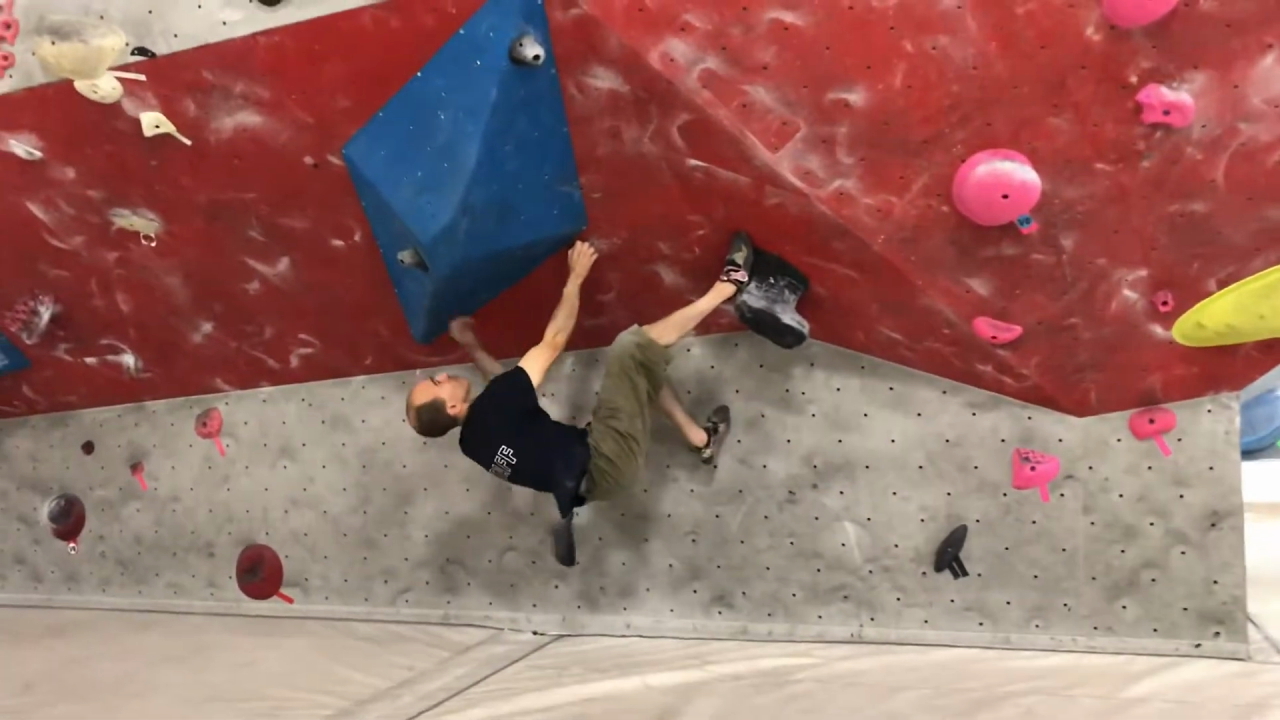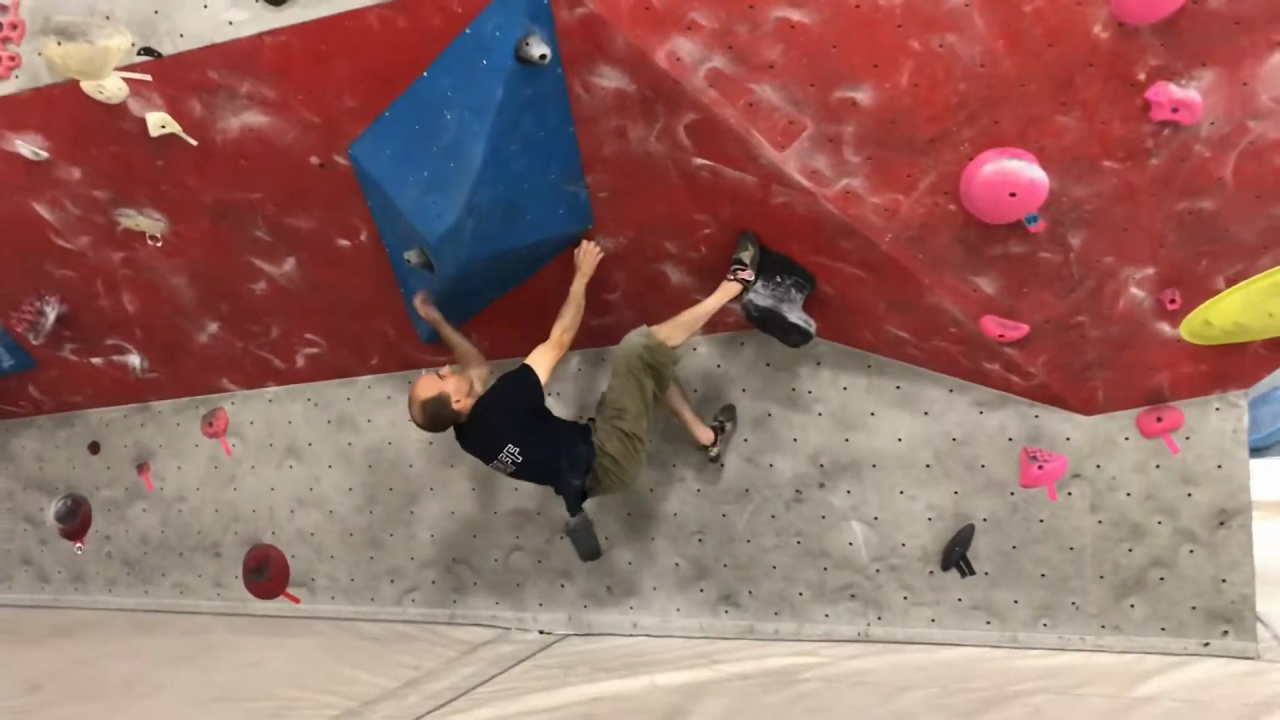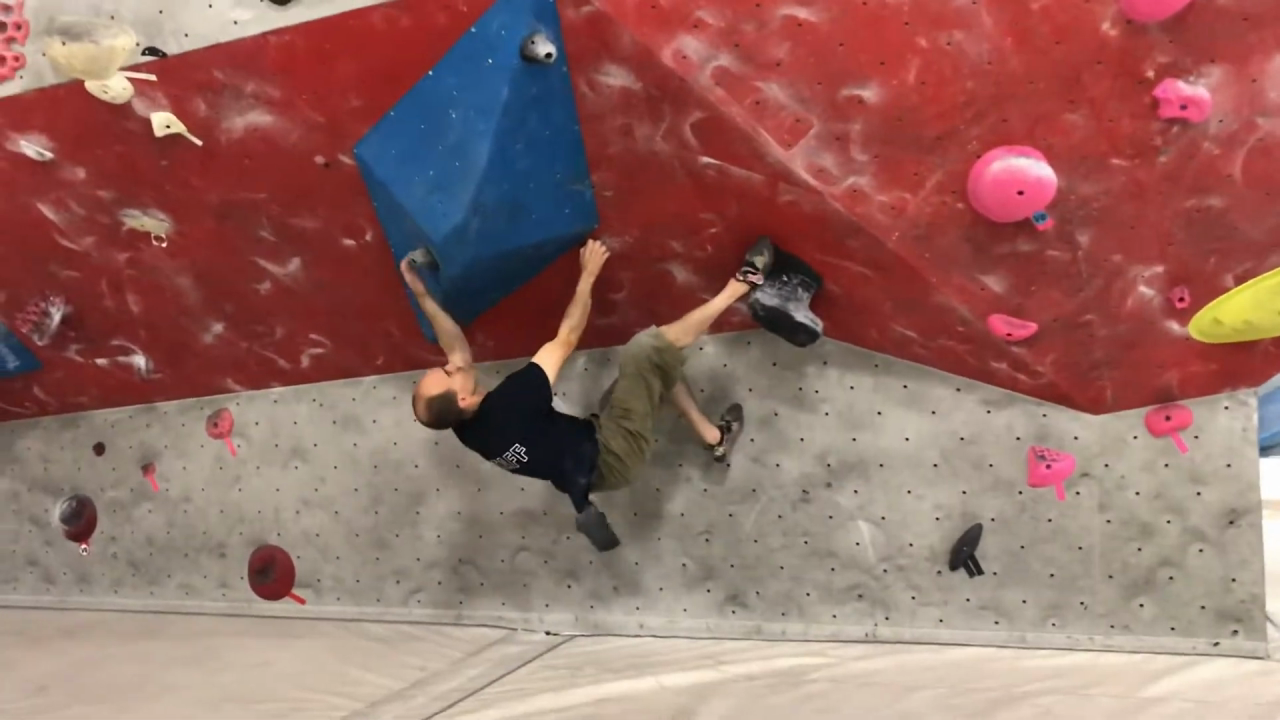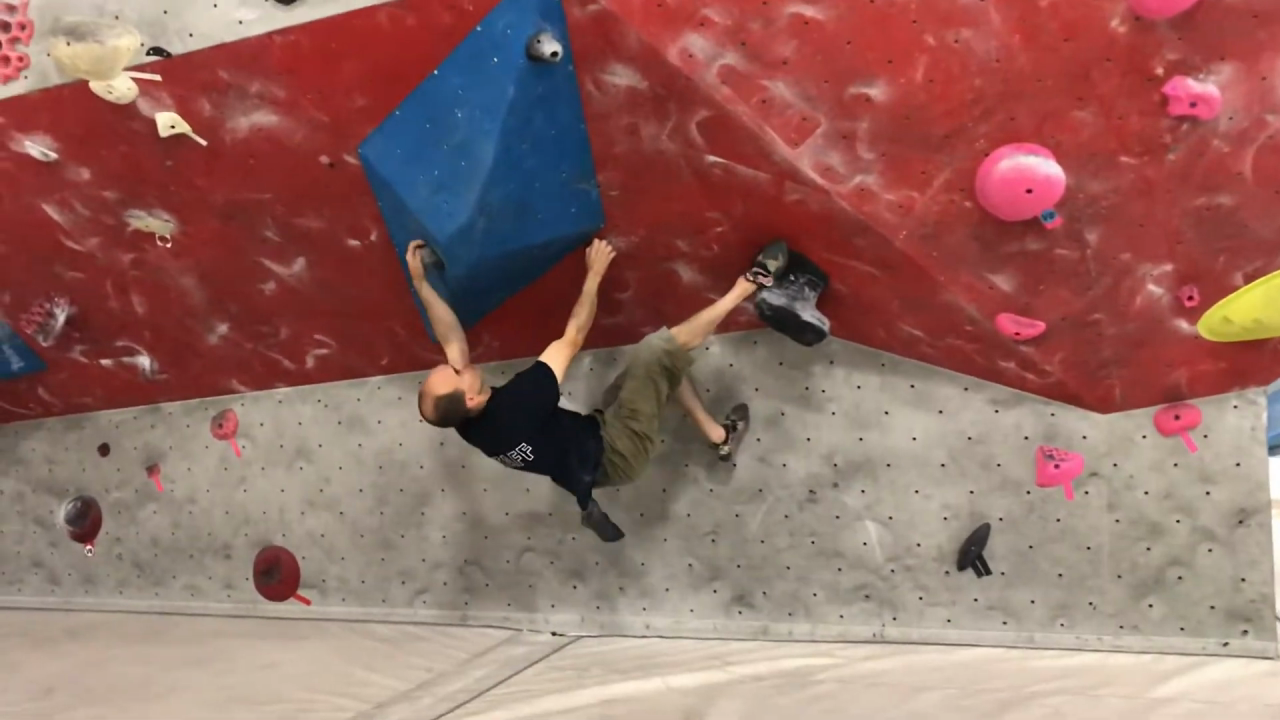
dt=0.1s
person 1, frame 1
left shoulder: (474, 441)
right shoulder: (491, 414)
right elbow: (554, 342)
left wrist: (472, 347)
right wrist: (574, 279)
left hip: (589, 472)
right hip: (606, 467)
left knee: (640, 373)
right knee: (630, 348)
left ankle: (700, 438)
right ankle: (724, 287)
person 1, frame 2
left shoulder: (469, 436)
right shoulder: (504, 405)
left elbow: (476, 371)
right elbow: (559, 341)
left wrist: (439, 324)
right wrist: (582, 275)
left hip: (592, 470)
right hip: (610, 464)
left knee: (650, 361)
right knee: (640, 346)
left ankle: (707, 437)
right ankle: (732, 285)
person 1, frame 3
left shoulder: (469, 431)
right shoulder: (508, 406)
left elbow: (458, 348)
right elbow: (565, 340)
left wrist: (422, 295)
right wrist: (587, 275)
left hip: (590, 450)
right hip: (611, 458)
left knee: (657, 368)
right knee: (647, 350)
left ankle: (712, 436)
right ankle: (739, 285)
person 1, frame 4
left shoulder: (464, 422)
right shoulder: (517, 404)
left elbow: (452, 339)
right elbow: (573, 338)
left wrist: (420, 282)
right wrist: (594, 274)
left hip: (590, 451)
right hip: (613, 455)
left knee: (656, 361)
right knee: (659, 349)
left ankle: (718, 434)
right ankle: (747, 285)
